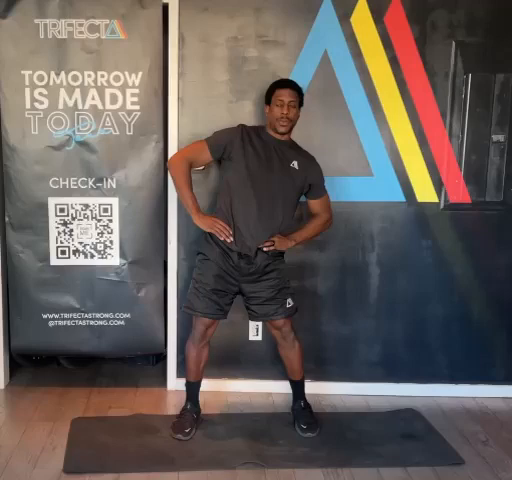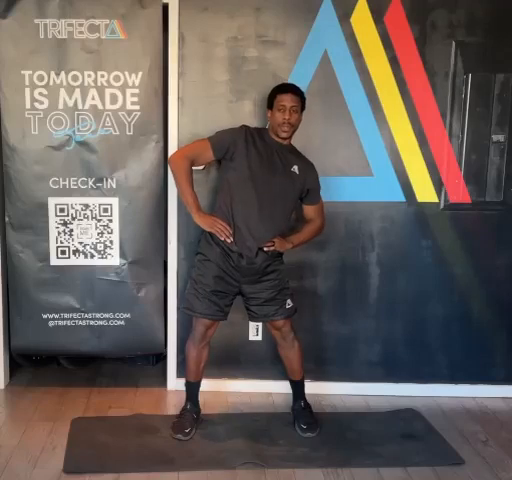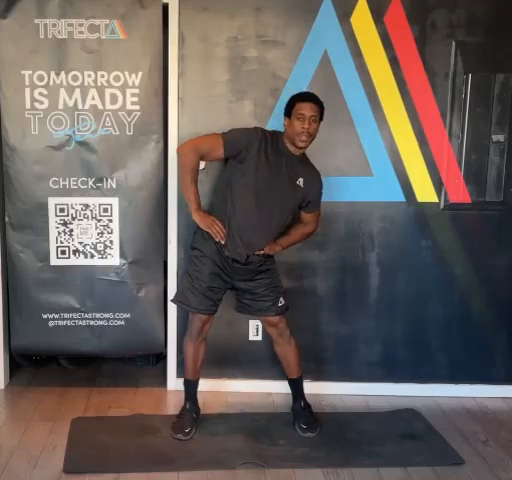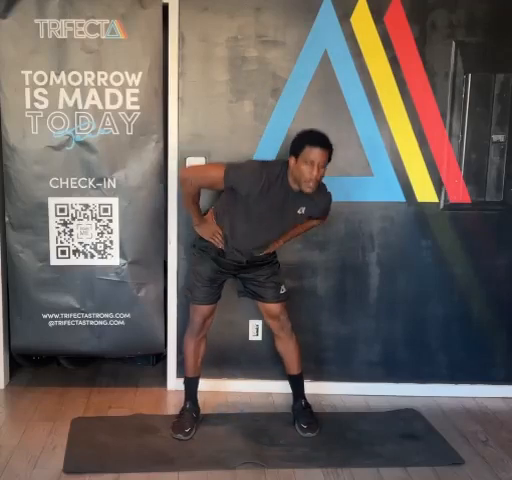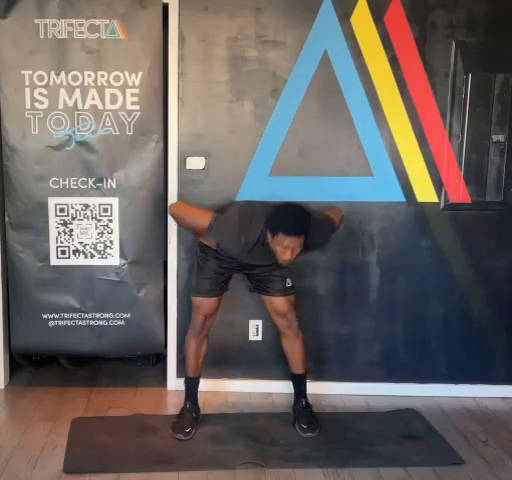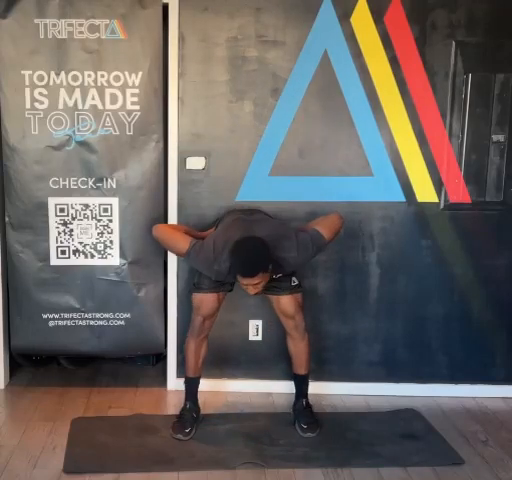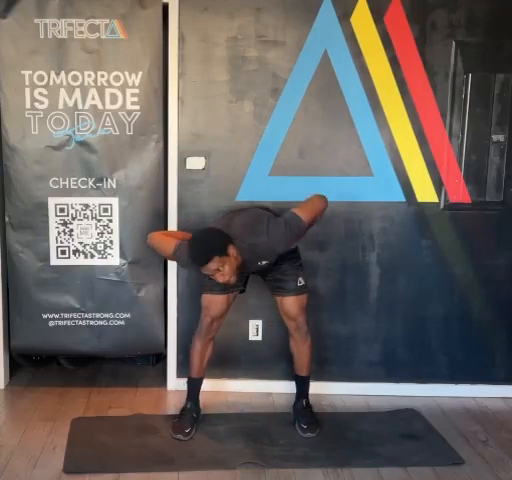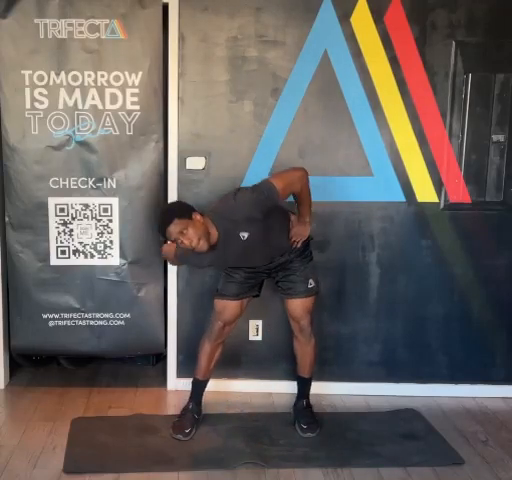
dt=0.3s
person 1, frame 1
left shoulder: (306, 164)
right shoulder: (237, 138)
left elbow: (324, 215)
right elbow: (179, 161)
left wrist: (292, 240)
right wrist: (197, 215)
left hip: (267, 264)
right hip: (220, 256)
left knee: (284, 331)
right knee: (202, 330)
left ankle: (300, 403)
right ankle: (191, 406)
person 1, frame 2
left shoulder: (304, 169)
right shoulder: (240, 139)
left elbow: (316, 220)
right elbow: (180, 159)
left wrist: (289, 241)
right wrist: (198, 215)
left hip: (267, 265)
right hip: (220, 256)
left knee: (284, 332)
right knee: (202, 331)
left ankle: (300, 403)
right ankle: (191, 406)
person 1, frame 3
left shoulder: (311, 178)
right shoulder: (253, 141)
left elbow: (309, 223)
right elbow: (188, 150)
left wrist: (278, 244)
right wrist: (196, 211)
left hip: (258, 262)
right hip: (212, 252)
left knee: (279, 329)
right knee: (197, 328)
left ankle: (299, 403)
right ankle: (190, 406)
person 1, frame 4
left shoulder: (319, 199)
right shoulder: (256, 175)
right elbow: (189, 176)
left wrist: (278, 240)
right wrist: (198, 221)
left hip: (260, 258)
right hip: (215, 251)
left knee: (280, 323)
right knee: (199, 323)
left ankle: (300, 402)
right ankle: (190, 405)
person 1, frame 5
left shoulder: (315, 233)
right shoulder: (236, 231)
left elbow: (335, 213)
right elbow: (177, 209)
right wrist: (203, 235)
left hip: (262, 260)
right hip: (219, 252)
left knee: (288, 320)
right knee: (201, 320)
left ankle: (301, 403)
right ankle: (190, 405)
person 1, frame 6
left shoulder: (294, 252)
right shoulder: (213, 259)
left elbow: (335, 219)
right elbow: (159, 230)
right wrist: (199, 238)
left knee: (295, 322)
right knee: (201, 320)
left ankle: (302, 402)
right ankle: (190, 405)
person 1, frame 7
left shoulder: (270, 238)
right shoulder: (198, 257)
left elbow: (320, 201)
right elbow: (154, 238)
left wrist: (297, 236)
left hip: (279, 253)
left knee: (297, 321)
right knee: (209, 322)
left ankle: (302, 402)
right ankle: (191, 406)
person 1, frame 8
left shoulder: (240, 208)
right shoulder: (191, 253)
left elbow: (298, 175)
right elbow: (167, 252)
left wrist: (304, 221)
left hip: (290, 253)
right hip: (242, 264)
left knee: (302, 324)
right knee: (218, 327)
left ankle: (303, 402)
right ankle: (193, 405)
